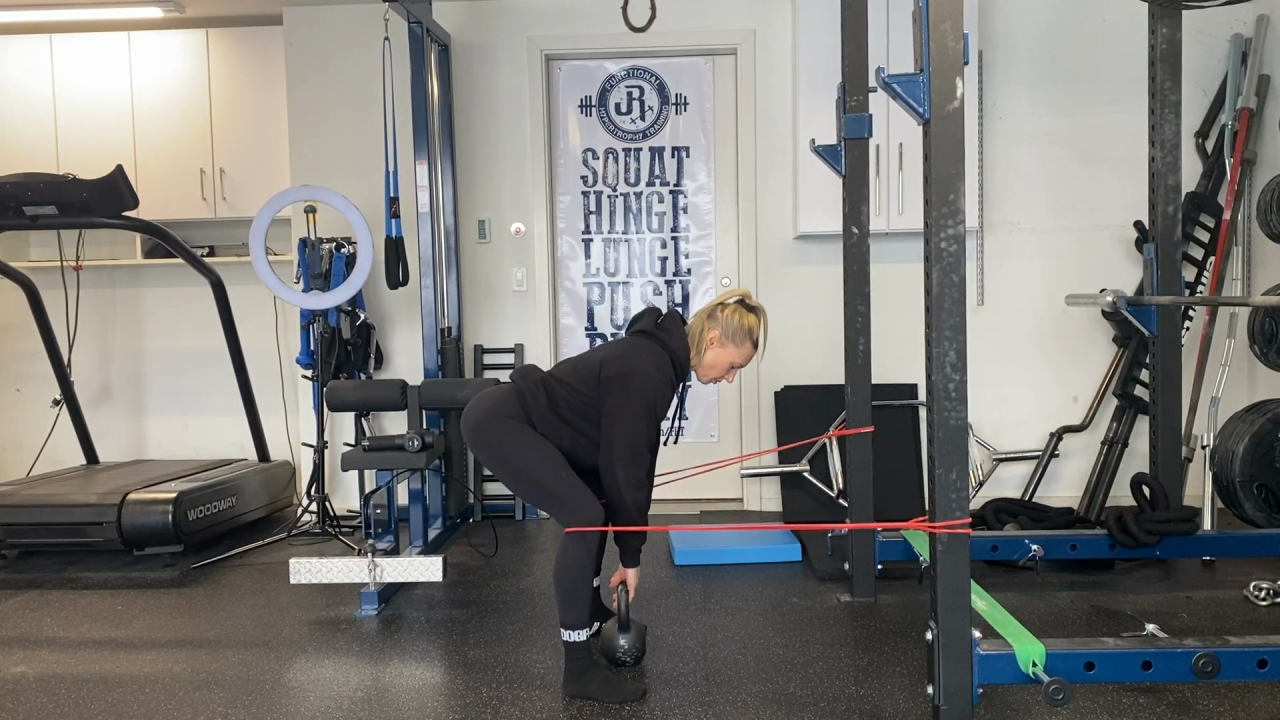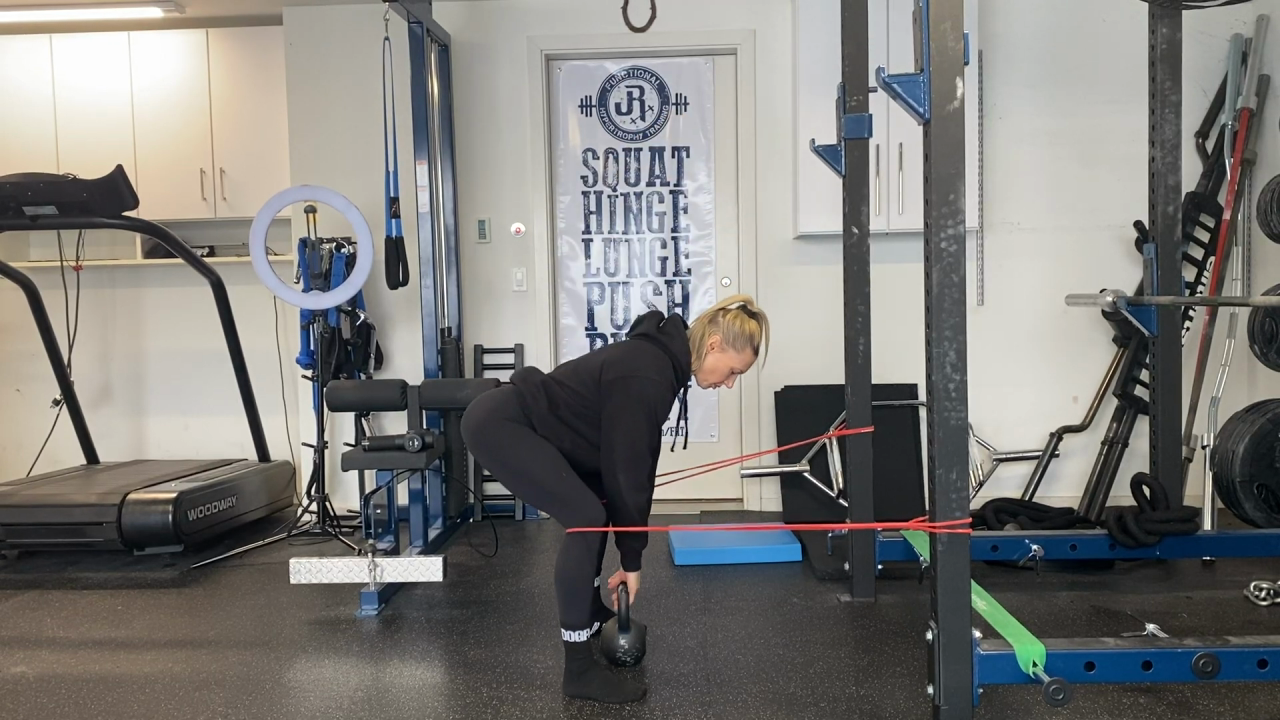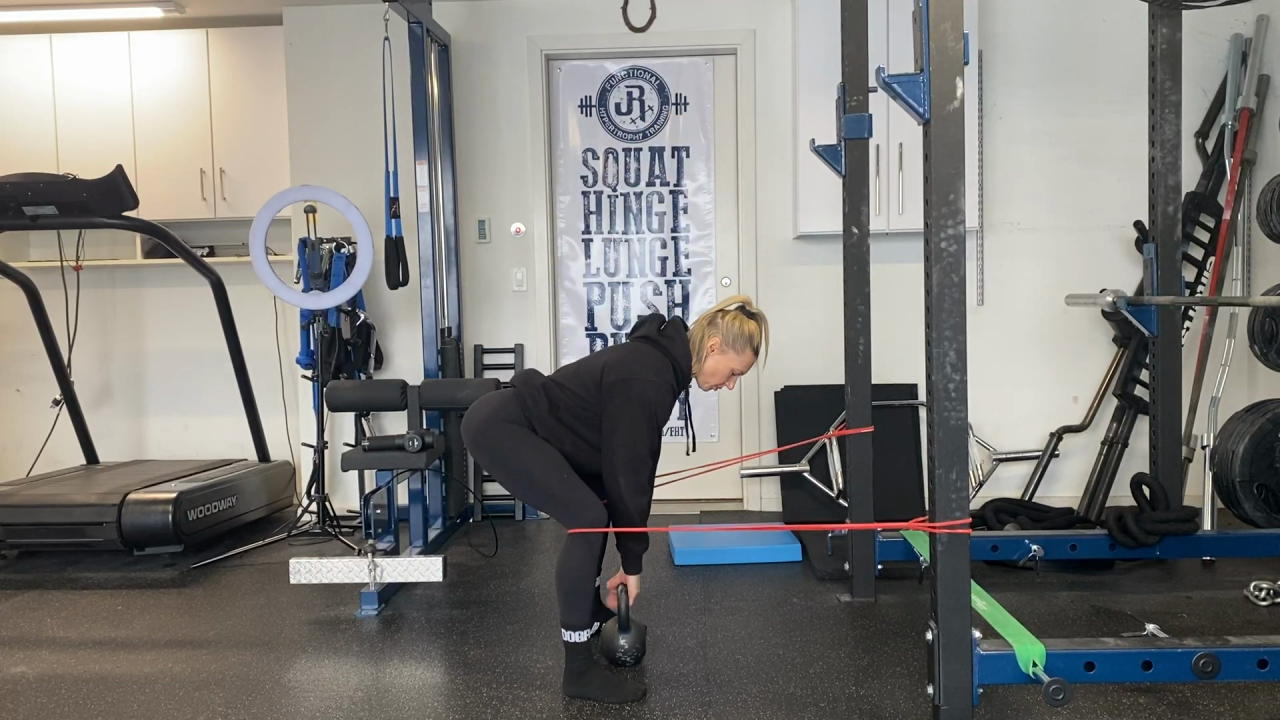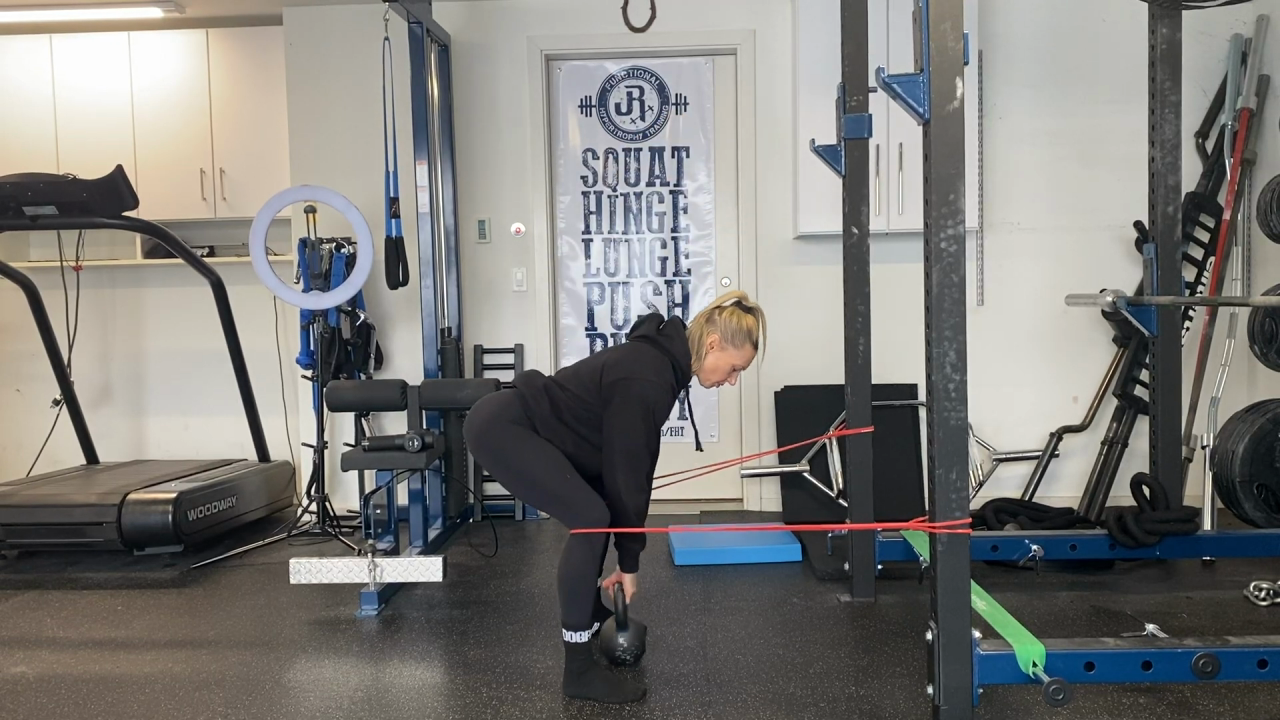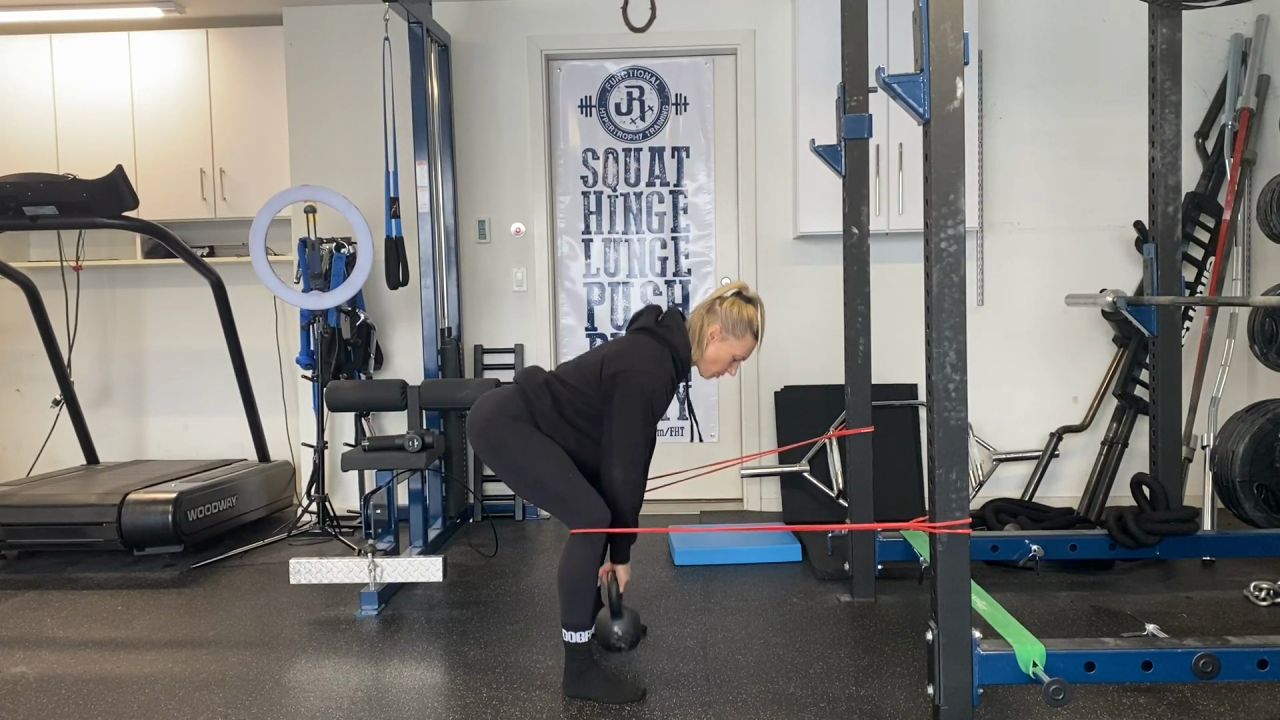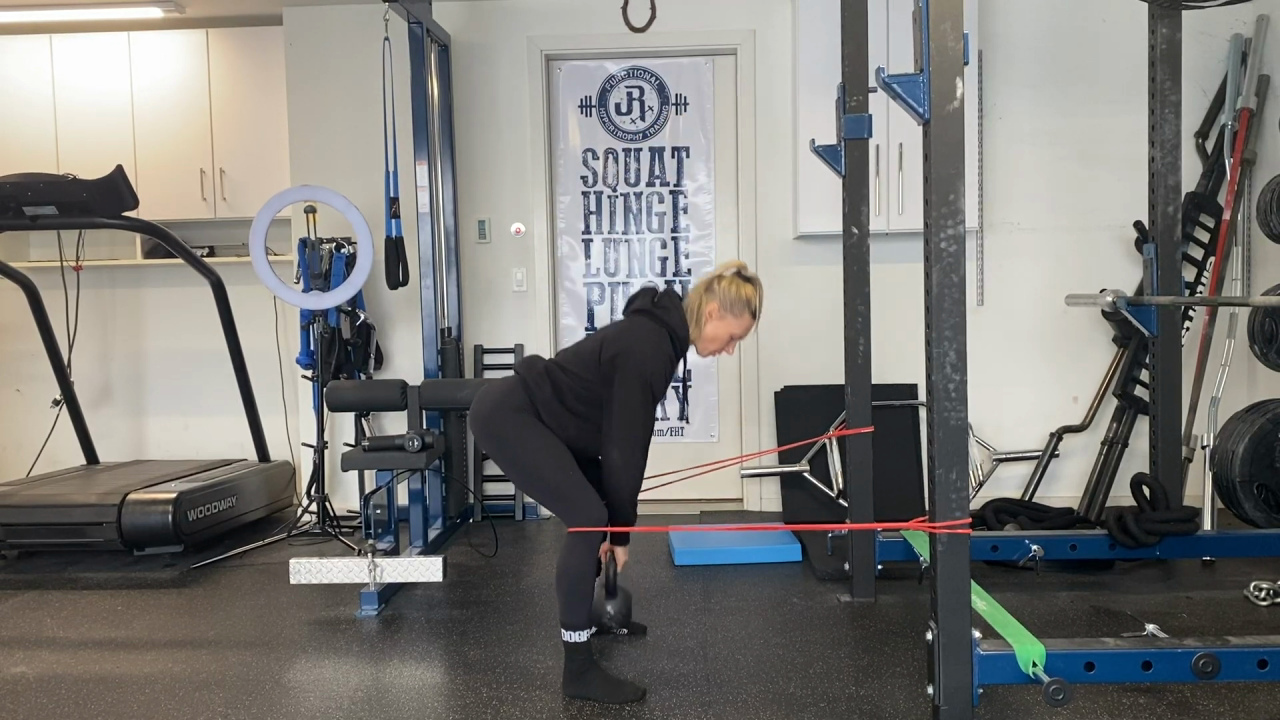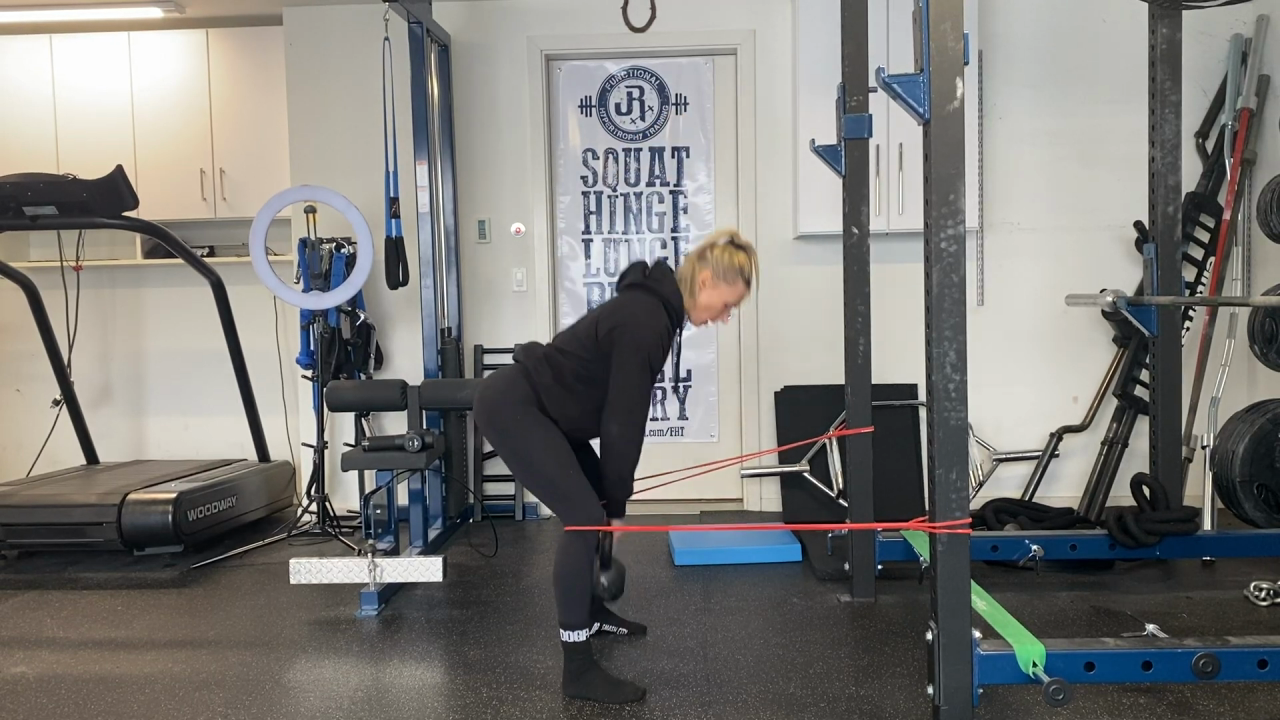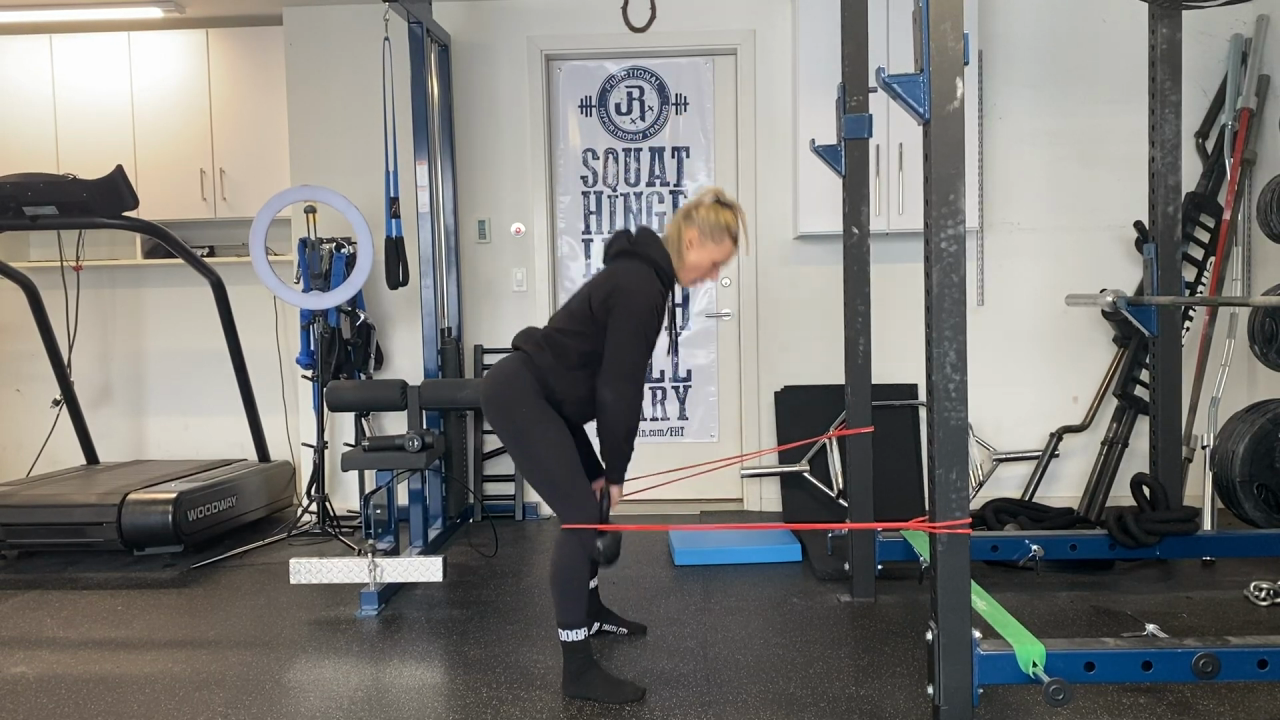
dt=0.1s
person 1, frame 1
left shoulder: (660, 358)
right shoulder: (644, 374)
left elbow: (635, 462)
right elbow: (624, 469)
left wrist: (629, 551)
right wrist: (631, 558)
left hip: (520, 419)
right hip: (497, 423)
left knee: (598, 500)
right knee: (584, 517)
left ankle: (590, 613)
right ankle: (579, 668)
person 1, frame 2
left shoulder: (660, 361)
right shoulder: (645, 377)
left elbow: (636, 465)
right elbow: (625, 472)
left wrist: (631, 553)
right wrist: (632, 561)
left hip: (521, 421)
right hip: (498, 425)
left knee: (600, 500)
right knee: (586, 517)
left ankle: (590, 613)
right ankle: (579, 668)
person 1, frame 3
left shoulder: (661, 363)
right shoulder: (645, 379)
left elbow: (635, 468)
right elbow: (627, 474)
left wrist: (630, 558)
right wrist: (631, 566)
left hip: (523, 422)
right hip: (498, 427)
left knee: (601, 503)
right knee: (588, 517)
left ankle: (592, 613)
right ankle: (579, 669)
person 1, frame 4
left shoulder: (660, 362)
right shoulder: (645, 378)
left elbow: (634, 467)
right elbow: (625, 472)
left wrist: (628, 556)
right wrist: (629, 563)
left hip: (523, 424)
right hip: (500, 428)
left knee: (601, 504)
right knee: (590, 517)
left ankle: (592, 613)
right ankle: (579, 669)
person 1, frame 5
left shoulder: (660, 354)
right shoulder: (647, 368)
left elbow: (630, 457)
right elbow: (624, 465)
left wrist: (619, 541)
right wrist: (620, 551)
left hip: (526, 421)
right hip: (503, 425)
left knee: (600, 506)
right knee: (590, 518)
left ankle: (590, 615)
right ankle: (579, 670)
person 1, frame 6
left shoulder: (659, 336)
right shoulder: (646, 349)
left elbow: (627, 439)
right elbow: (623, 446)
left wrist: (619, 524)
right wrist: (621, 533)
left hip: (527, 413)
right hip: (505, 416)
left knee: (597, 505)
right knee: (588, 517)
left ankle: (591, 613)
right ankle: (579, 669)
person 1, frame 7
left shoulder: (652, 309)
right shoulder: (645, 322)
left elbow: (623, 413)
right elbow: (623, 422)
left wrist: (612, 502)
right wrist: (618, 506)
left hip: (535, 404)
right hip: (512, 406)
left knee: (593, 503)
right knee: (583, 517)
left ankle: (591, 611)
right ankle: (578, 669)
person 1, frame 8
left shoulder: (644, 275)
right shoulder: (638, 288)
left elbow: (617, 379)
right elbow: (619, 387)
left wrist: (611, 468)
right wrist: (616, 470)
left hip: (537, 393)
right hip: (519, 396)
left knee: (591, 499)
right knee: (579, 514)
left ankle: (590, 610)
right ankle: (578, 668)
